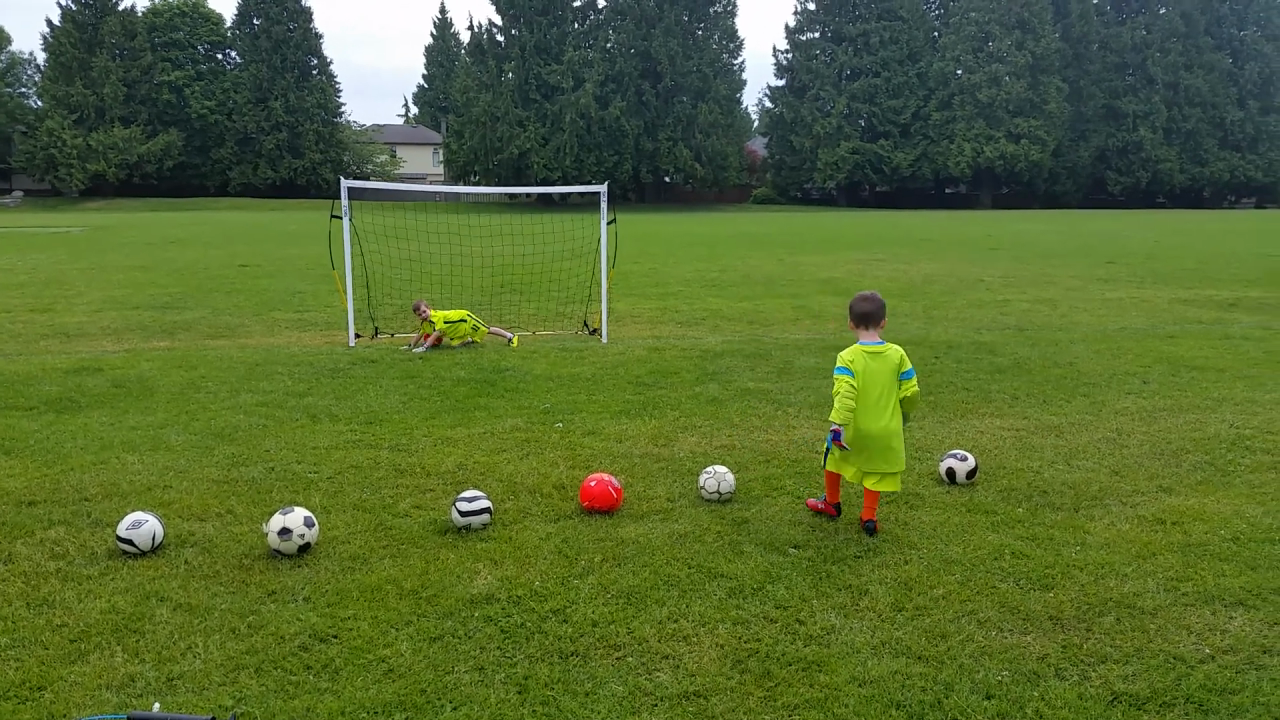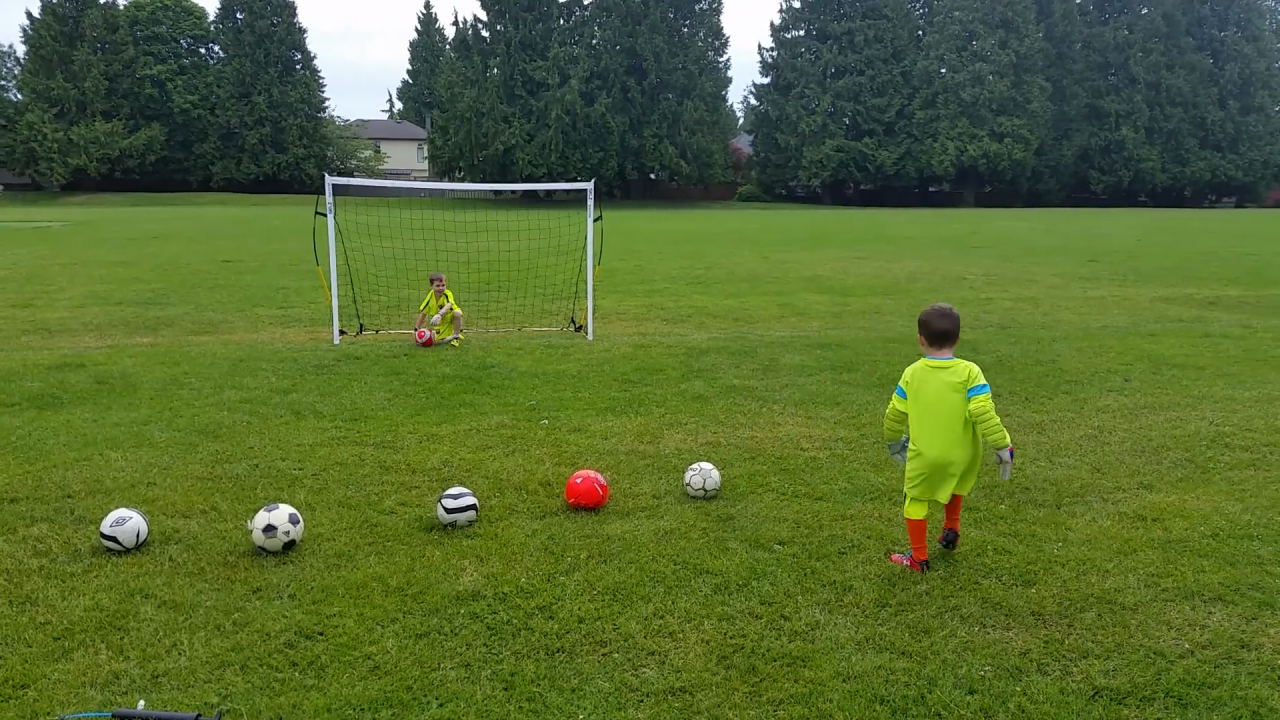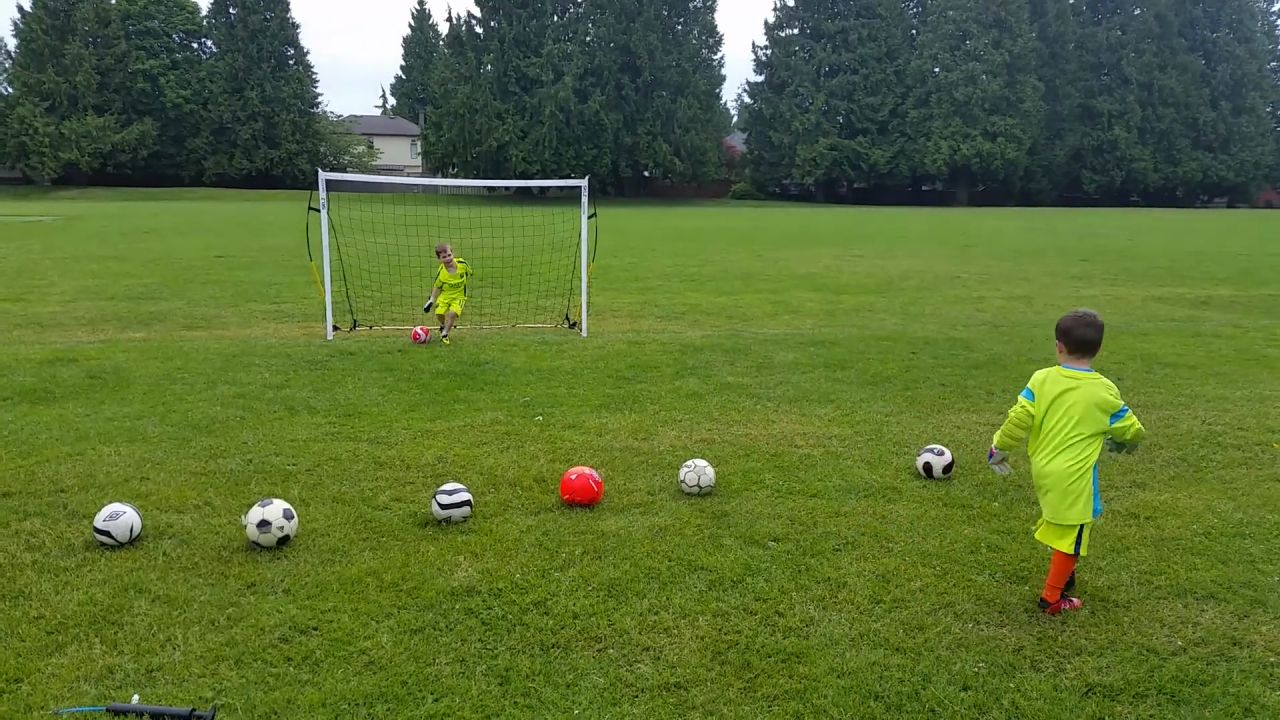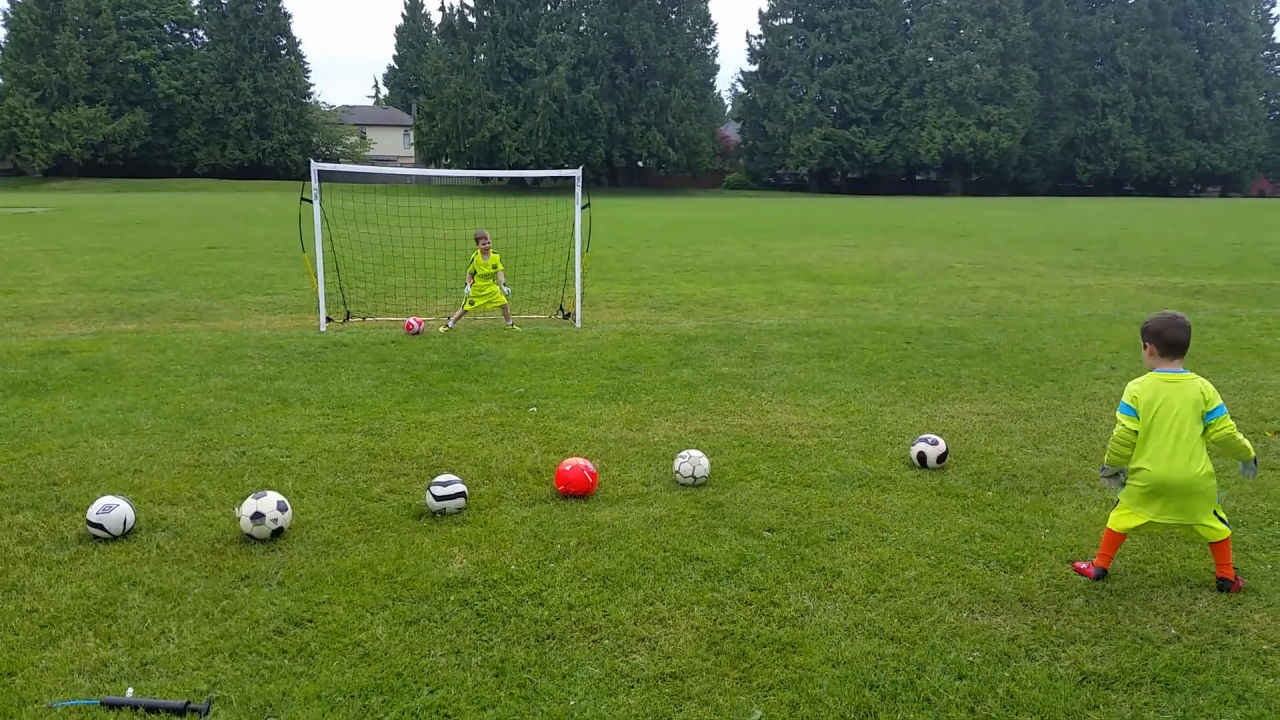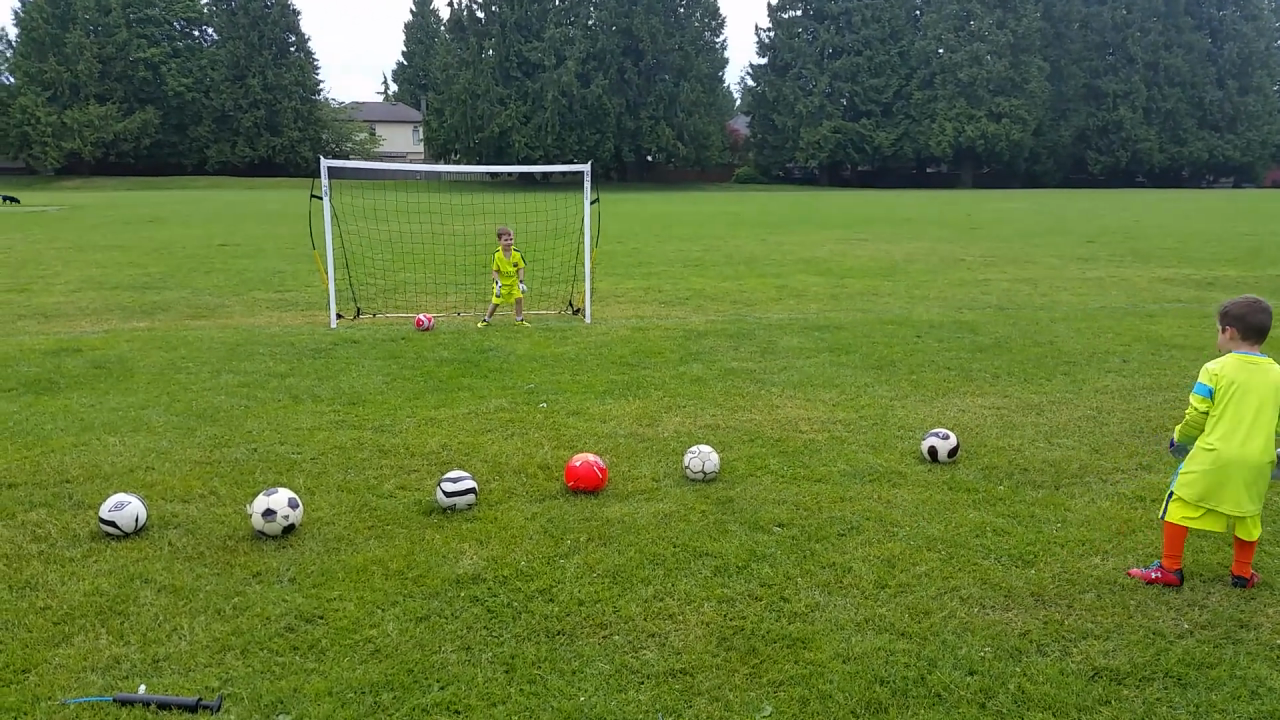
dt=0.5s
person 1, frame 1
left shoulder: (848, 357)
right shoulder: (897, 354)
left elbow: (845, 395)
right elbow: (911, 393)
left wrist: (836, 425)
right wrist: (903, 415)
left hip: (855, 430)
right hip: (887, 432)
left knee: (835, 455)
right knee: (876, 473)
left ankle: (831, 503)
right ankle: (869, 516)
person 1, frame 2
left shoulder: (912, 373)
right shoulder: (969, 372)
left elbow: (895, 412)
right elbow: (984, 413)
left wrist: (895, 440)
right wrist: (1002, 446)
left hip: (925, 456)
right hip: (962, 457)
left knee: (916, 502)
right knee: (955, 485)
left ankle: (918, 558)
right ankle: (951, 528)
person 1, frame 3
left shoulder: (1042, 379)
right shoulder: (1104, 389)
left elbow: (1019, 420)
right elbow: (1130, 429)
left wrist: (998, 446)
right wrist: (1127, 443)
left hip: (1043, 469)
right hip: (1074, 475)
left knee: (1055, 518)
right knee: (1071, 533)
left ankle: (1062, 575)
right ankle: (1052, 597)
person 1, frame 4
left shoulder: (1138, 390)
right shoulder: (1202, 388)
left elbow: (1123, 437)
right elbow: (1224, 432)
left wrist: (1111, 466)
right wrist: (1246, 455)
left hip: (1149, 477)
right hip: (1194, 478)
left knee: (1124, 514)
right knee: (1212, 521)
left ankle: (1099, 565)
right ankle: (1227, 577)
person 1, frame 5
left shoulder: (1215, 370)
left elbow: (1196, 418)
left wrist: (1179, 439)
left hip: (1213, 459)
right hip: (1256, 464)
left knee: (1180, 505)
right knee: (1248, 515)
left ankle: (1170, 568)
right ankle: (1242, 573)
